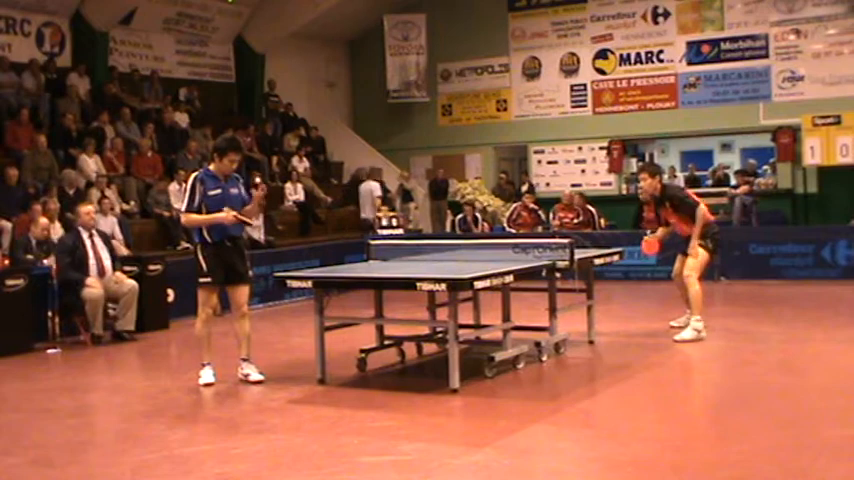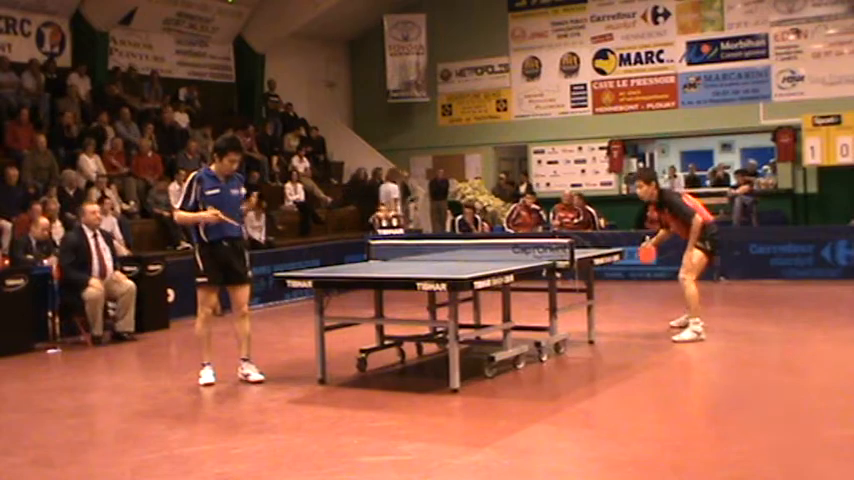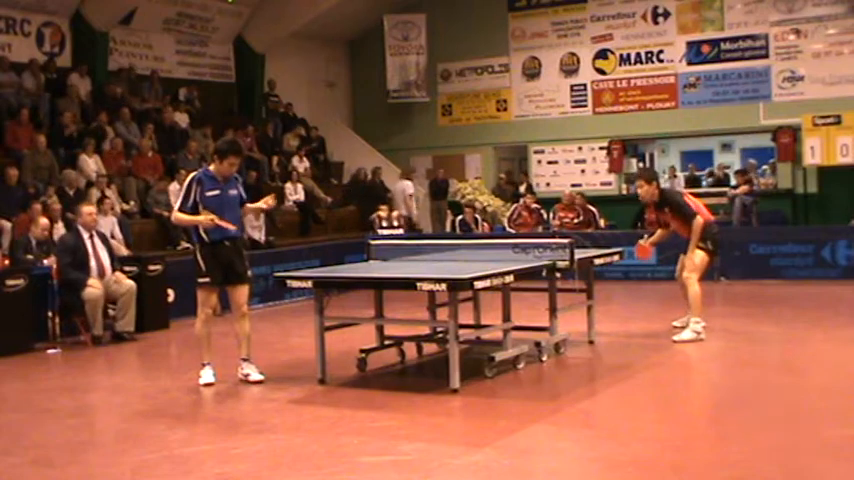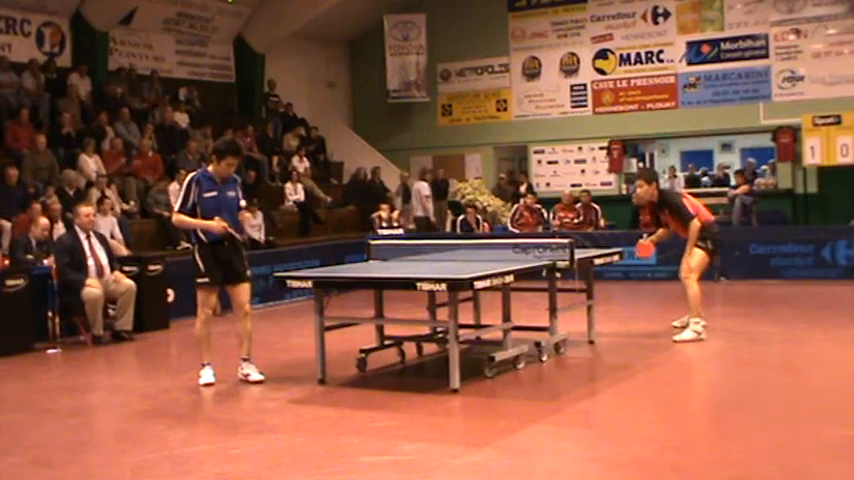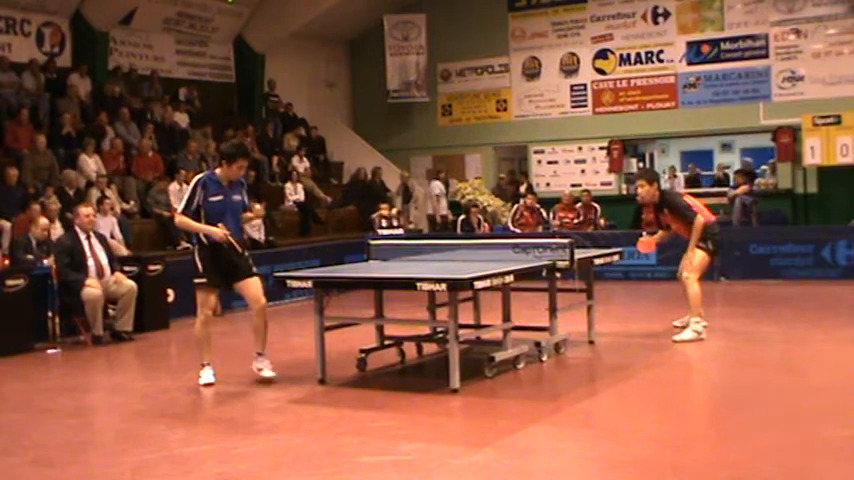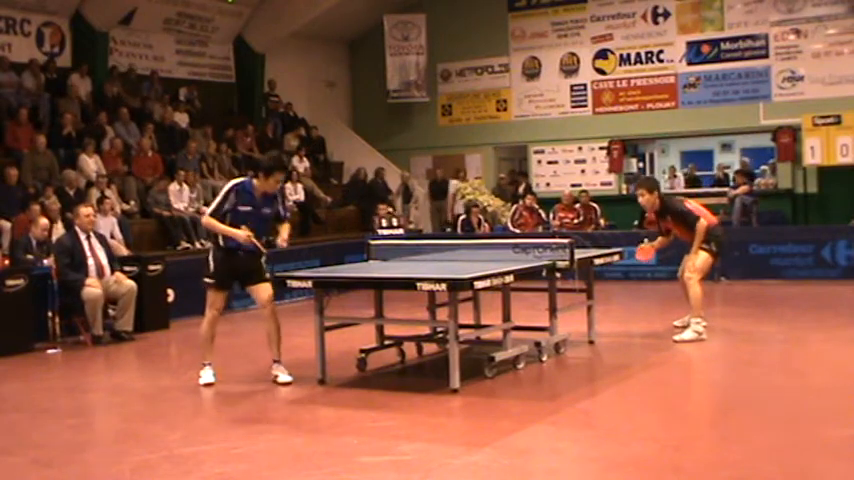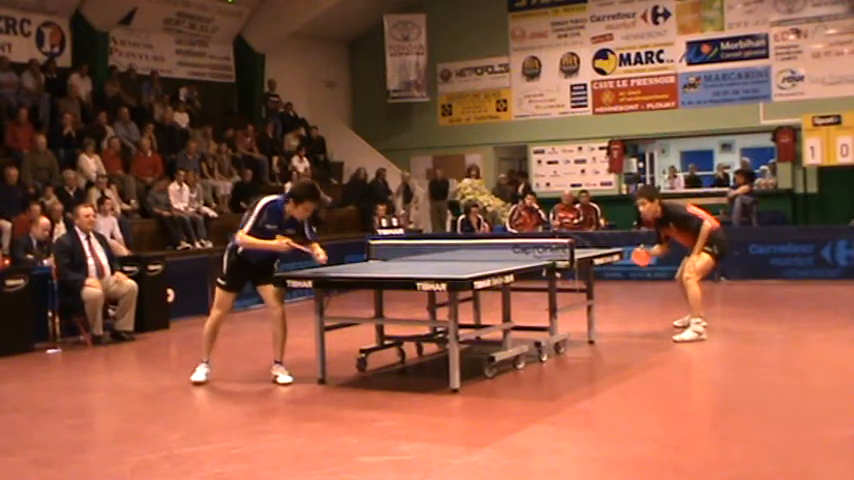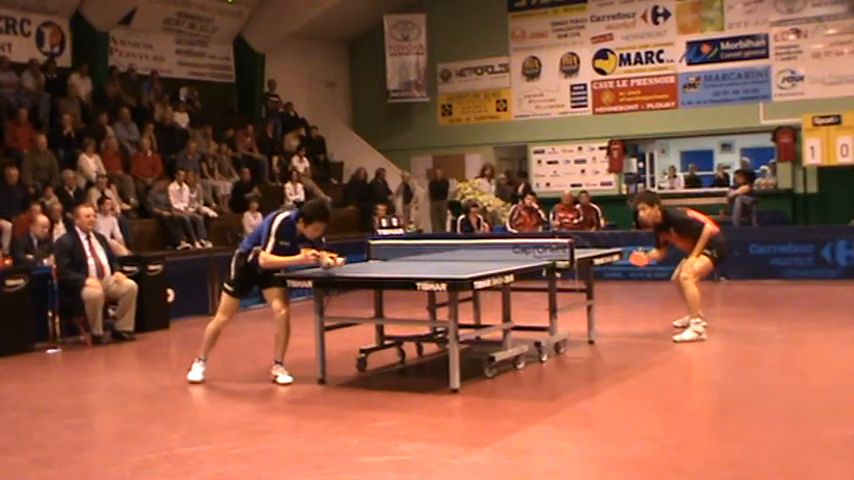
dt=0.3s
person 1, frame 1
left shoulder: (236, 180)
right shoulder: (199, 180)
left elbow: (248, 215)
right elbow: (185, 219)
left wrist: (257, 199)
right wrist: (216, 217)
left hip: (235, 248)
right hip: (211, 250)
left knee: (242, 309)
right knee: (206, 311)
left ankle: (245, 364)
right ankle: (206, 366)
person 1, frame 2
left shoulder: (238, 180)
right shoulder: (198, 180)
right elbow: (178, 215)
right wrist: (202, 216)
left hip: (236, 248)
right hip: (209, 250)
left knee: (242, 309)
right knee: (206, 311)
left ankle: (245, 363)
right ankle: (206, 366)
person 1, frame 3
left shoulder: (235, 181)
right shoulder: (196, 180)
right elbow: (176, 216)
left wrist: (259, 205)
right wrist: (198, 220)
left hip: (235, 248)
right hip: (209, 250)
left knee: (242, 310)
right knee: (206, 311)
left ankle: (245, 363)
right ankle: (206, 366)
person 1, frame 4
left shoulder: (234, 182)
right shoulder: (195, 181)
right elbow: (177, 218)
left wrist: (244, 216)
right wrist: (206, 224)
left hip: (233, 248)
right hip: (208, 250)
left knee: (244, 309)
right knee: (206, 311)
left ankle: (245, 363)
right ankle: (206, 366)
person 1, frame 5
left shoulder: (240, 184)
right shoulder: (201, 183)
right elbow: (179, 219)
left wrist: (253, 216)
right wrist: (209, 230)
left hip: (236, 250)
right hip: (210, 252)
left knee: (259, 303)
right knee: (206, 313)
left ankle: (261, 359)
right ankle: (206, 367)
person 1, frame 6
left shoulder: (275, 196)
right shoulder: (235, 188)
left elbow: (283, 221)
right elbow: (206, 219)
left wrist: (283, 234)
right wrist: (233, 232)
left hip: (253, 255)
right hip: (225, 254)
left knee: (269, 306)
right knee: (213, 312)
left ankle: (277, 365)
right ankle: (207, 366)
person 1, frame 7
left shoulder: (302, 216)
right shoulder: (267, 206)
left elbow: (311, 242)
right elbow: (241, 239)
left wrist: (318, 252)
right wrist: (274, 244)
left hip: (265, 262)
right hip: (239, 258)
left knee: (278, 310)
right knee: (218, 313)
left ankle: (278, 366)
right ankle: (204, 363)
person 1, frame 8
left shoulder: (312, 229)
right shoulder: (279, 221)
left elbow: (320, 253)
right elbow: (264, 260)
left wrist: (329, 260)
right wrist: (299, 259)
left hip: (272, 270)
right hip: (247, 262)
left knee: (282, 312)
right knee: (223, 318)
left ankle: (278, 366)
right ankle: (200, 362)
person 2, frame 1
left shoulder: (673, 193)
right shoulder: (656, 200)
left elbow: (701, 209)
right elbow: (666, 225)
left wrist: (695, 239)
right wrist: (655, 237)
left hip: (705, 234)
right hip: (691, 236)
left knee: (689, 274)
right knee: (677, 275)
left ankle: (697, 326)
right ankle: (691, 315)
person 2, frame 2
left shoulder: (670, 199)
right shoulder: (657, 203)
left elbow: (697, 220)
right elbow: (667, 228)
left wrist: (689, 250)
right wrist: (652, 242)
left hip: (705, 235)
right hip: (695, 237)
left knee: (686, 277)
right knee: (683, 277)
left ankle: (696, 328)
right ankle: (692, 316)
person 2, frame 3
left shoulder: (672, 198)
right shoulder: (657, 204)
left elbow: (698, 221)
right elbow: (665, 228)
left wrist: (691, 252)
right wrist: (649, 241)
left hip: (706, 235)
right hip: (694, 236)
left knee: (689, 276)
right knee: (681, 275)
left ankle: (696, 327)
right ankle: (694, 315)
person 2, frame 4
left shoulder: (671, 199)
right shoulder: (655, 205)
left elbow: (695, 224)
right elbow: (667, 228)
left wrist: (687, 255)
right wrist: (651, 240)
left hip: (706, 234)
right hip: (695, 236)
left knee: (689, 275)
right knee: (684, 275)
left ankle: (696, 327)
right ankle: (696, 316)
person 2, frame 5
left shoulder: (672, 199)
right shoulder: (657, 205)
left elbow: (699, 220)
right elbow: (667, 230)
left wrist: (690, 250)
right wrist: (652, 239)
left hip: (707, 235)
right hip: (695, 237)
left knee: (689, 276)
right knee: (683, 275)
left ankle: (697, 327)
right ankle: (696, 316)
person 2, frame 6
left shoulder: (673, 206)
right shoulder: (659, 212)
left elbow: (702, 223)
right elbow: (666, 237)
left wrist: (693, 253)
right wrist: (651, 246)
left hip: (710, 237)
right hip: (697, 239)
left knee: (691, 276)
right knee: (683, 276)
left ankle: (697, 328)
right ankle: (696, 316)
person 2, frame 7
left shoulder: (675, 212)
right shoulder: (658, 220)
left elbow: (706, 225)
right elbow: (663, 247)
left wrist: (695, 254)
right wrist: (647, 252)
left hip: (713, 240)
right hip: (700, 243)
left knee: (689, 276)
right knee: (681, 277)
left ankle: (697, 328)
right ankle: (696, 316)
person 2, frame 8
left shoulder: (675, 217)
right shoulder: (658, 225)
left elbow: (707, 228)
right elbow: (661, 252)
left wrist: (694, 256)
right wrist: (645, 256)
left hip: (713, 245)
right hip: (698, 247)
left knee: (687, 276)
right knee: (678, 279)
left ankle: (697, 328)
right ankle: (696, 316)
person 3, frame 1
left shoulder: (103, 236)
right shoulder: (67, 241)
left elbow: (114, 259)
right elbow: (64, 271)
left wrist: (117, 271)
right wrist: (85, 279)
left hip: (108, 280)
right hip: (85, 284)
left knee: (131, 286)
right knee: (95, 294)
left ankle: (122, 330)
right ankle: (96, 334)
person 3, frame 2
left shoulder: (105, 235)
right shoulder: (71, 238)
left elbow: (114, 259)
right elbow: (67, 269)
left wrist: (116, 271)
right wrist: (89, 280)
left hip: (109, 280)
right hip: (85, 284)
left knee: (129, 286)
right knee: (95, 294)
left ankle: (122, 330)
right ankle: (96, 335)
person 3, frame 3
left shoulder: (101, 236)
right shoulder: (67, 240)
left elbow: (112, 260)
right elbow: (65, 270)
left wrist: (116, 272)
right wrist: (87, 280)
left hip: (108, 280)
right hip: (83, 285)
left knee: (129, 286)
right knee: (95, 294)
left ankle: (121, 330)
right ankle: (97, 334)
person 3, frame 4
left shoulder: (99, 237)
right shoulder: (65, 241)
left elbow: (111, 259)
right elbow: (63, 271)
left wrist: (116, 271)
right wrist: (85, 280)
left hip: (107, 280)
right hip: (83, 284)
left knee: (129, 285)
right knee: (95, 294)
left ankle: (121, 329)
right ankle: (97, 334)
person 3, frame 5
left shoulder: (100, 237)
right shoulder: (64, 241)
left elbow: (112, 260)
right elbow: (63, 272)
left wrist: (116, 271)
right wrist: (85, 280)
left hip: (108, 280)
right hip: (83, 284)
left knee: (130, 286)
right knee: (95, 294)
left ankle: (120, 329)
right ankle: (97, 334)
person 3, frame 6
left shoulder: (100, 237)
right shoulder: (65, 241)
left elbow: (112, 260)
right elbow: (63, 272)
left wrist: (117, 271)
right wrist: (85, 280)
left hip: (108, 280)
right hip: (83, 284)
left knee: (130, 286)
right knee: (95, 294)
left ankle: (120, 329)
right ankle: (97, 334)
person 3, frame 7
left shoulder: (99, 237)
right shoulder: (64, 242)
left elbow: (112, 260)
right elbow: (63, 272)
left wrist: (117, 271)
right wrist: (85, 280)
left hip: (108, 280)
right hip: (84, 284)
left knee: (130, 286)
right knee: (95, 294)
left ankle: (121, 329)
right ankle: (97, 334)
person 3, frame 8
left shoulder: (100, 238)
right shoulder: (65, 242)
left elbow: (112, 260)
right elbow: (64, 272)
left wrist: (116, 271)
right wrist: (85, 280)
left hip: (108, 280)
right hip: (84, 284)
left knee: (130, 286)
right knee: (95, 294)
left ankle: (121, 329)
right ankle: (97, 334)
